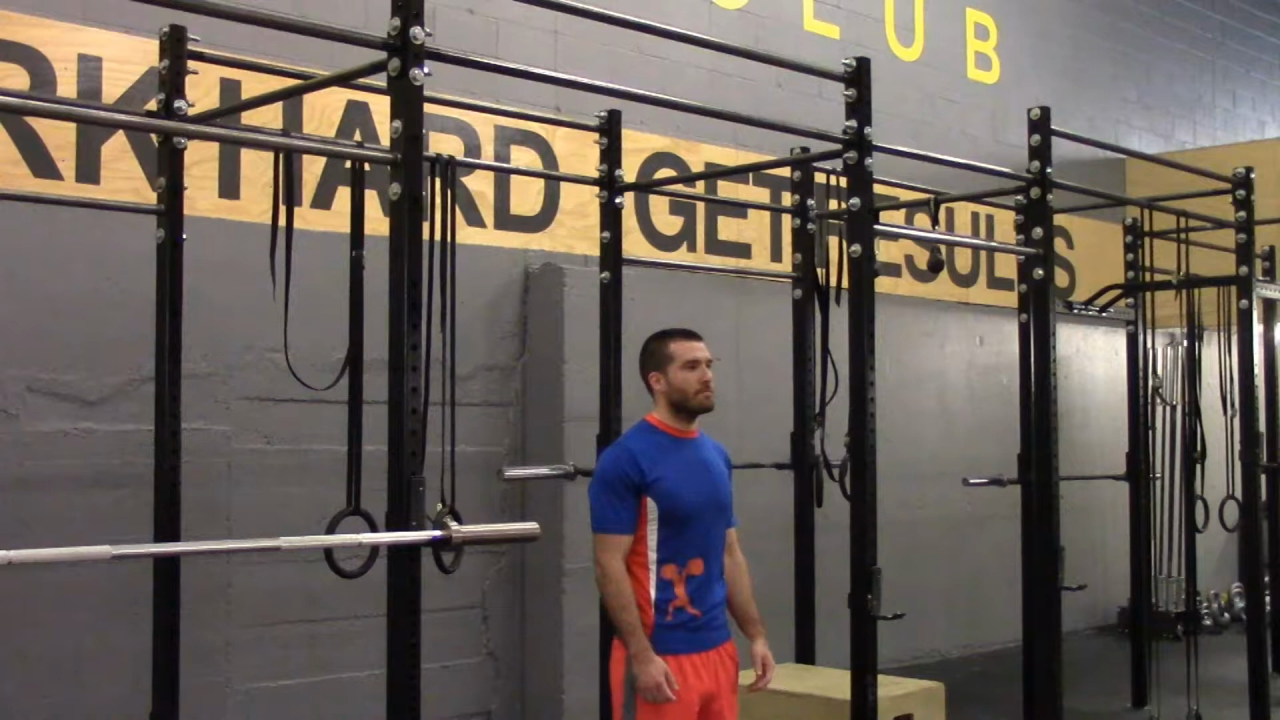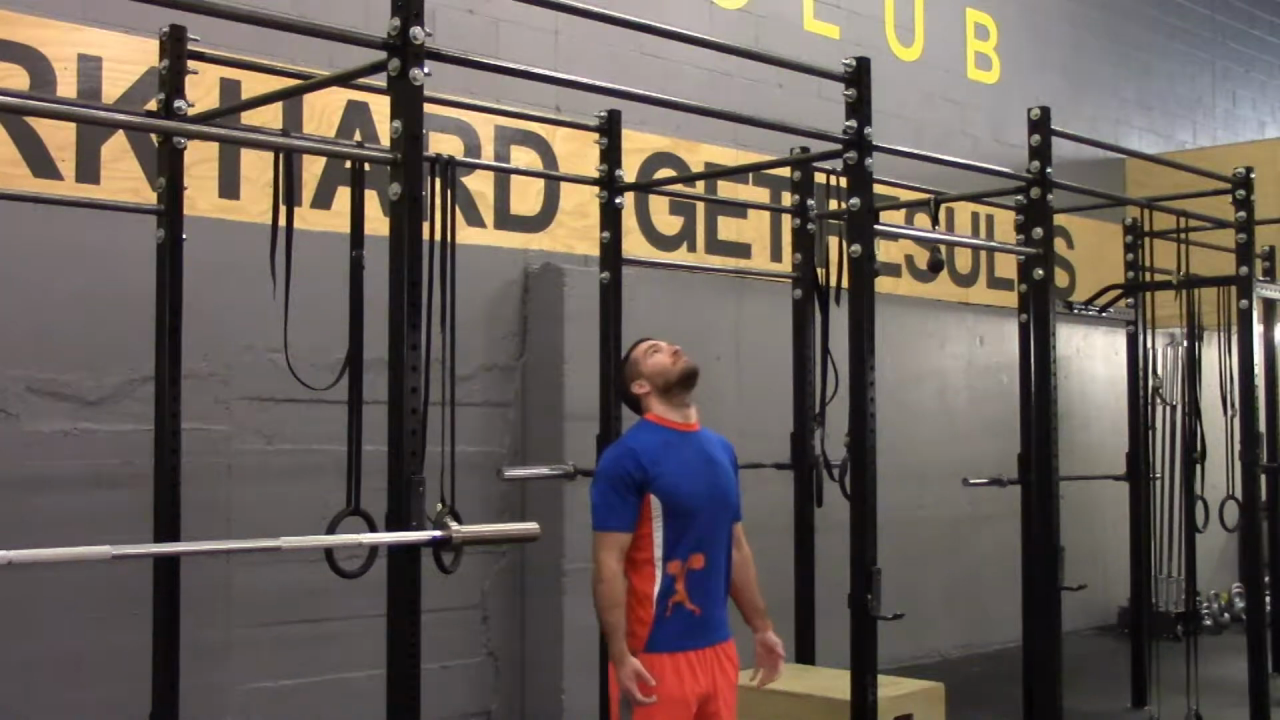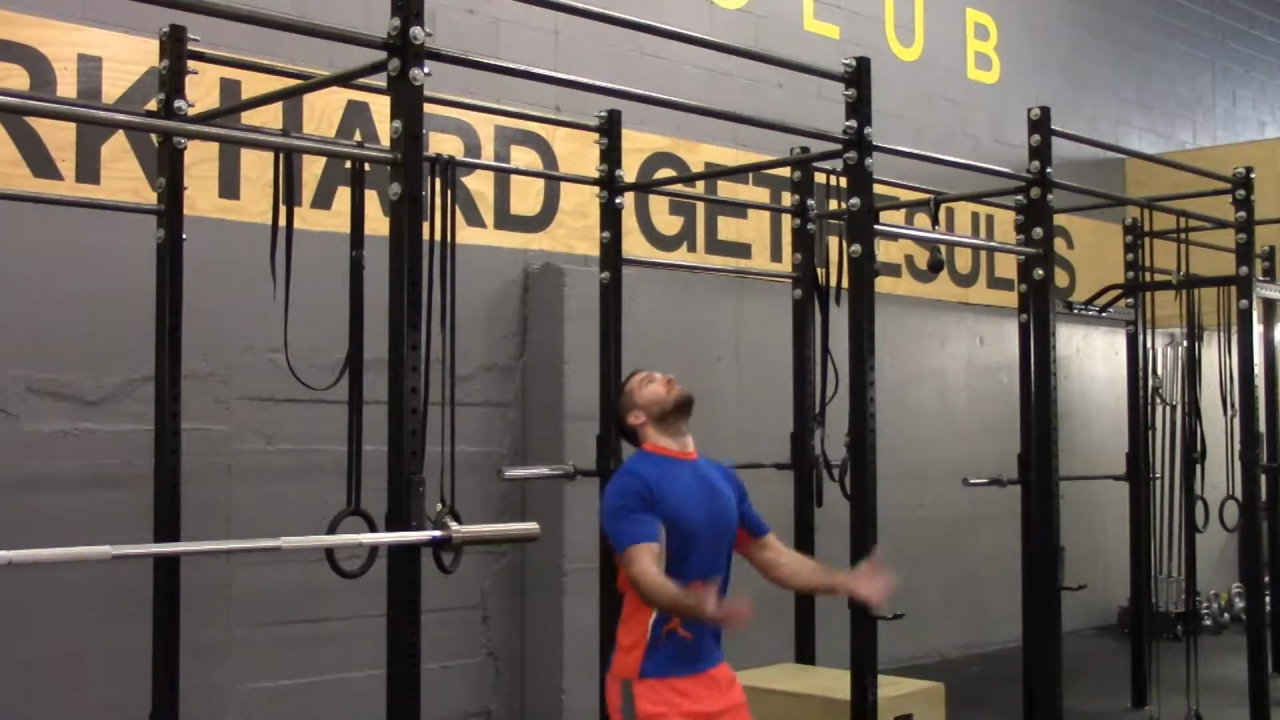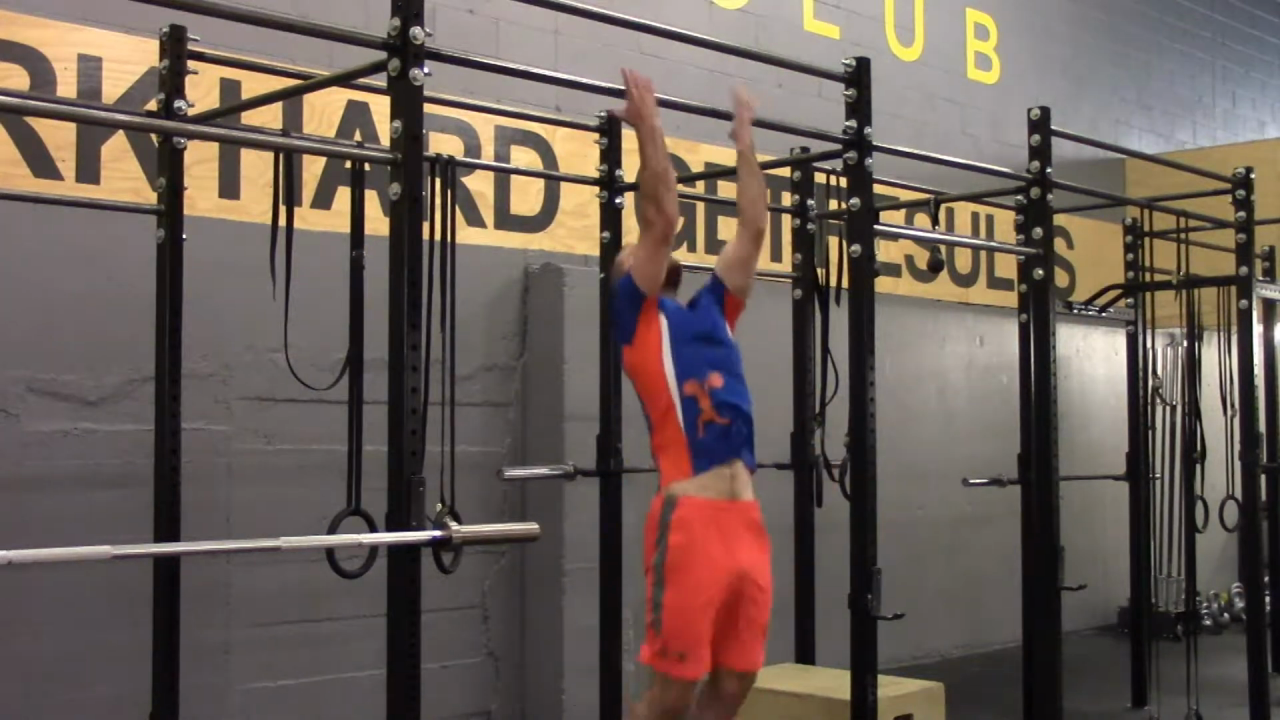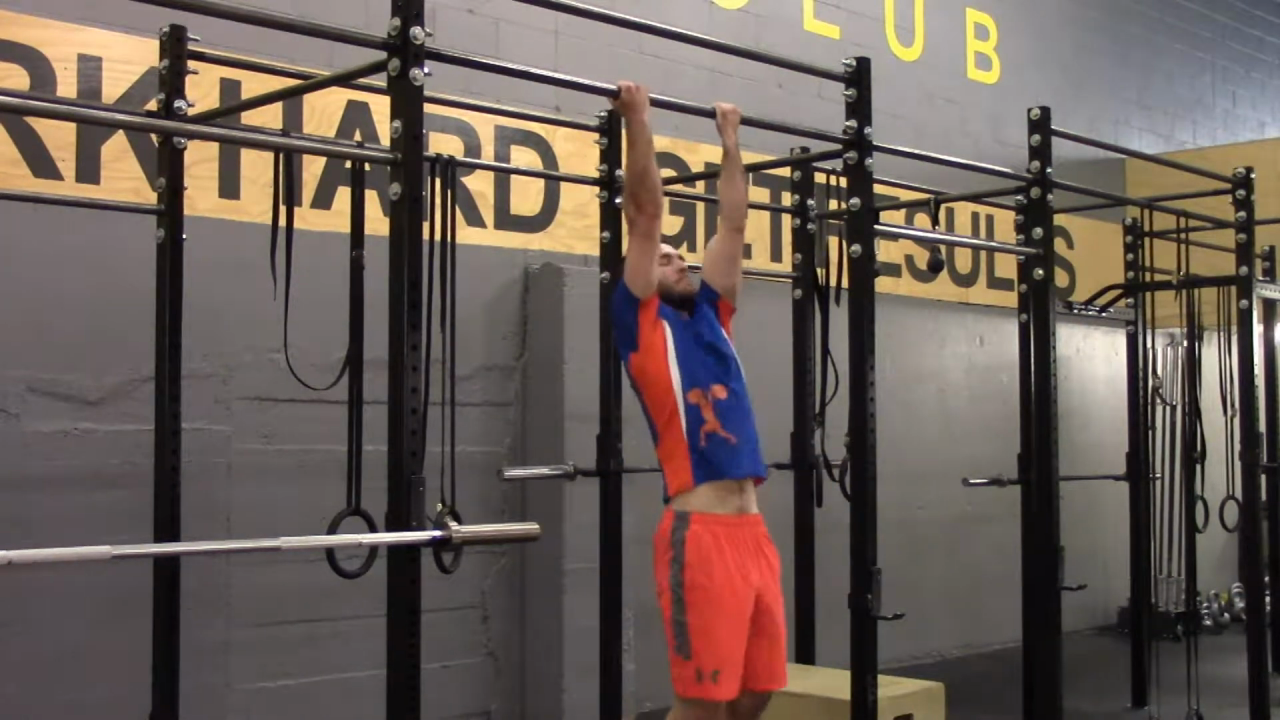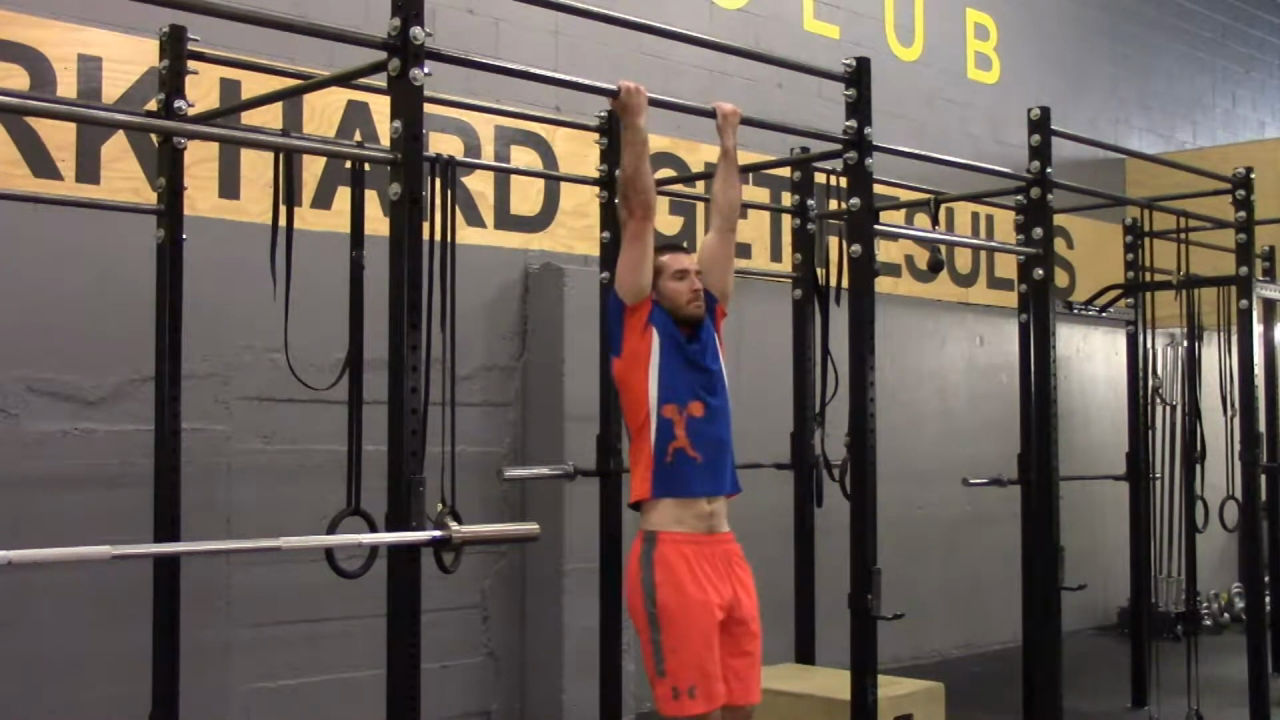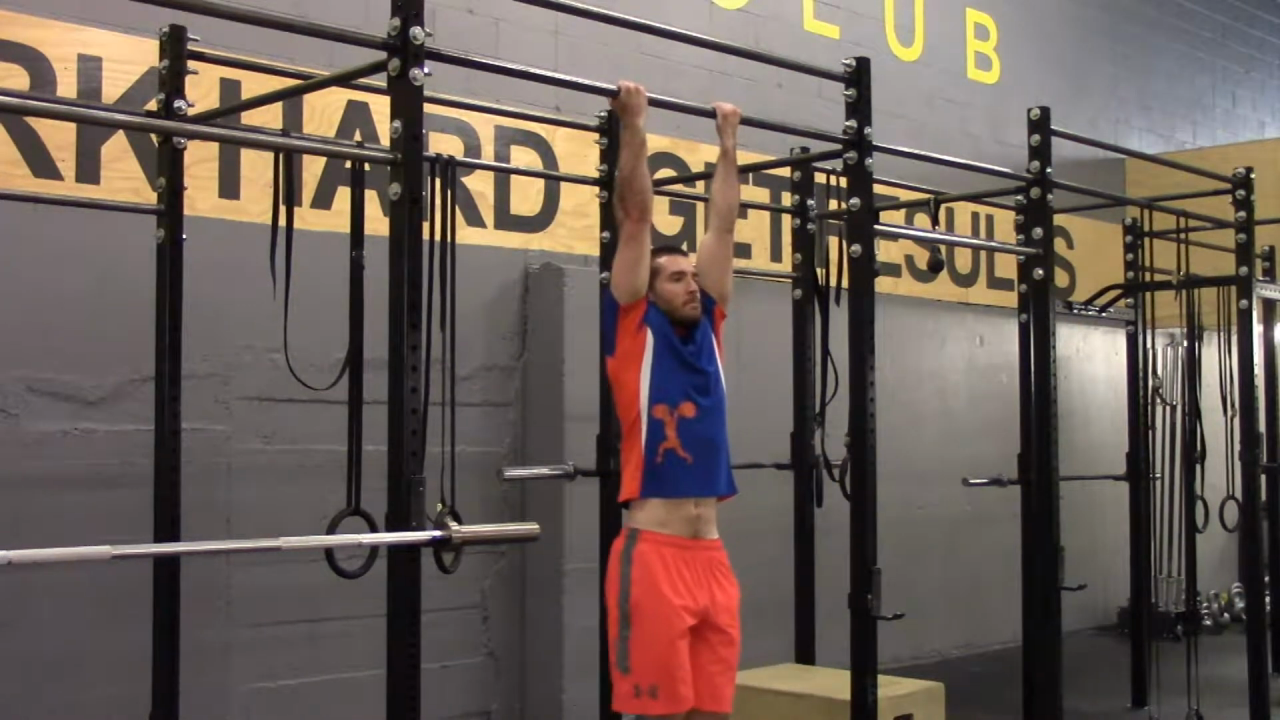
dt=0.4s
person 1, frame 1
left shoulder: (717, 455)
right shoulder: (626, 459)
right elbow: (610, 565)
left wrist: (756, 635)
right wrist: (641, 655)
left hip: (717, 649)
right hip: (659, 655)
person 1, frame 2
left shoulder: (721, 449)
right shoulder: (627, 456)
right elbow: (608, 563)
left wrist: (762, 627)
right wrist: (621, 654)
left hip: (717, 646)
right hip: (654, 653)
person 1, frame 3
left shoulder: (721, 478)
right shoulder: (634, 482)
left elbow: (772, 556)
right elbow: (644, 575)
left wrist: (842, 582)
right wrist: (698, 608)
left hip: (711, 672)
right hip: (650, 679)
person 1, frame 4
left shoulder: (711, 314)
right shoulder: (639, 320)
left elbow: (753, 230)
right elbow: (662, 218)
left wrist: (745, 137)
right wrist: (647, 126)
left hip: (747, 521)
right hip: (689, 523)
person 1, frame 5
left shoulder: (712, 318)
right shoulder: (645, 324)
left elbow: (733, 226)
right elbow: (646, 215)
left wrist: (729, 139)
right wrist: (637, 120)
left hip: (752, 534)
right hip: (698, 536)
person 1, frame 6
left shoulder: (708, 330)
right shoulder: (637, 331)
left elbow: (723, 227)
right elbow: (638, 219)
left wrist: (728, 141)
right wrist: (634, 124)
left hip: (726, 554)
right hip: (668, 556)
person 1, frame 7
left shoulder: (707, 329)
right shoulder: (633, 331)
left elbow: (722, 226)
right elbow: (634, 219)
left wrist: (727, 141)
right wrist: (633, 124)
left hip: (711, 559)
right hip: (652, 558)
